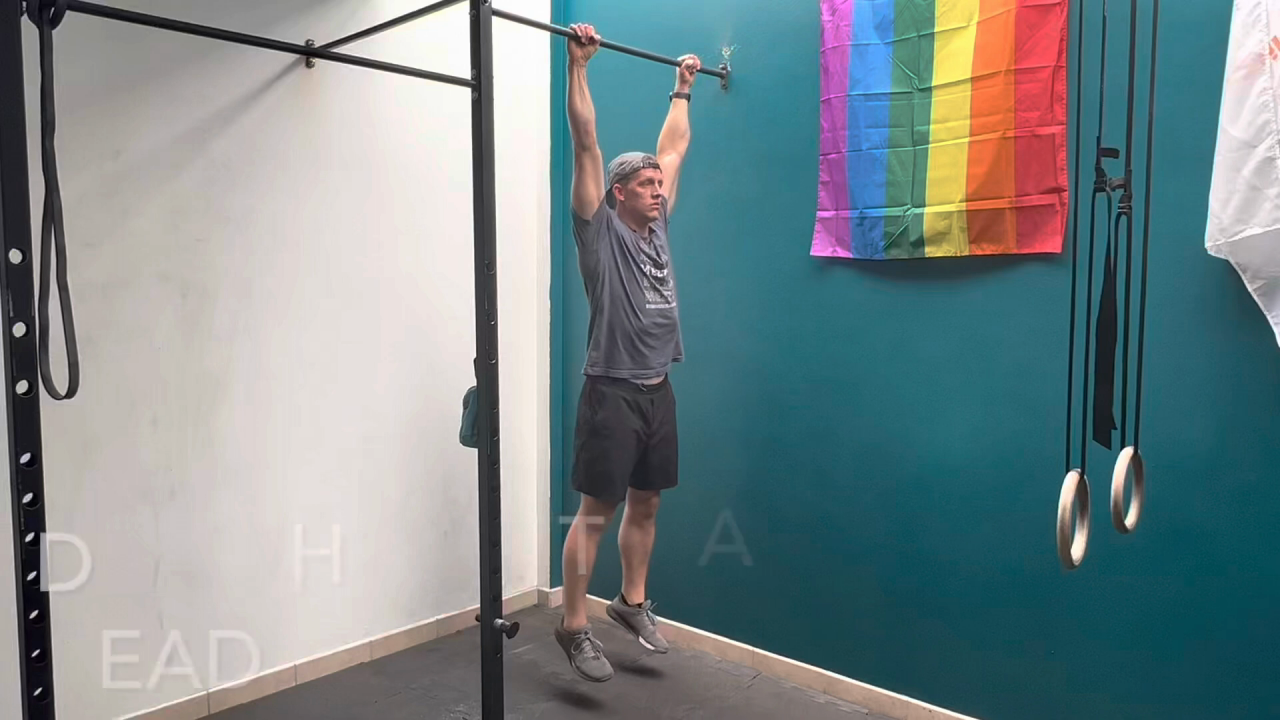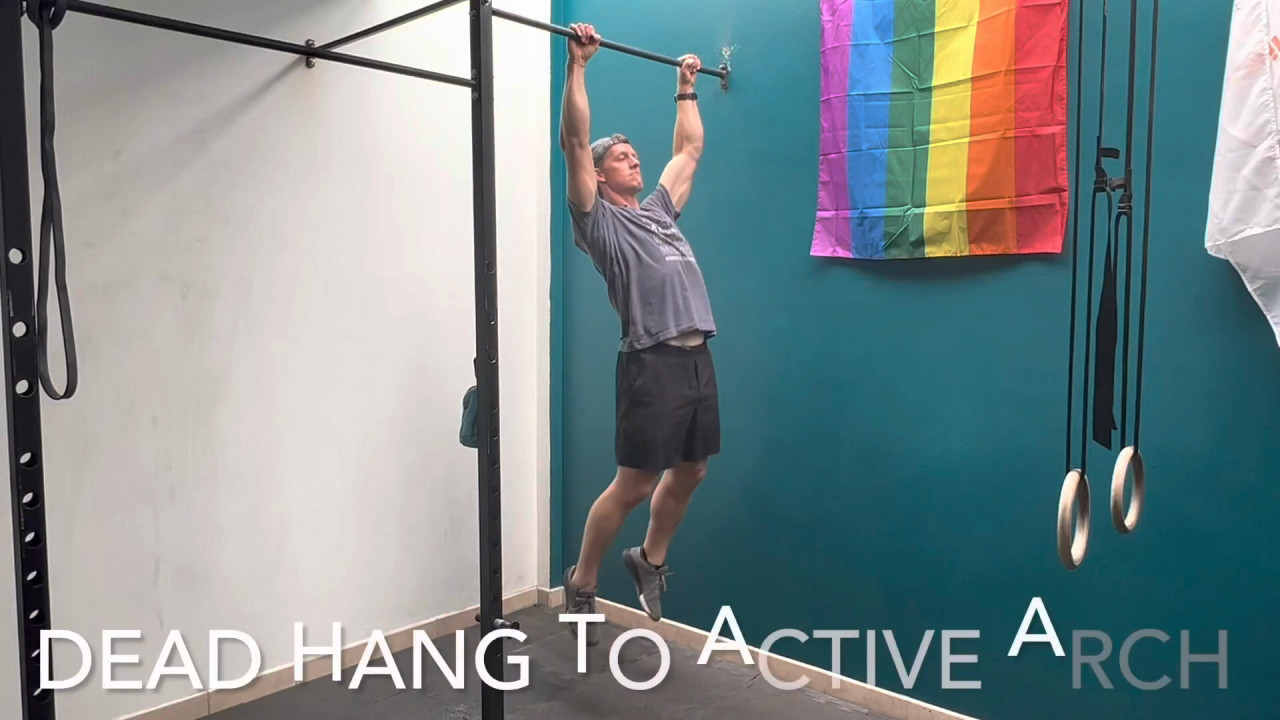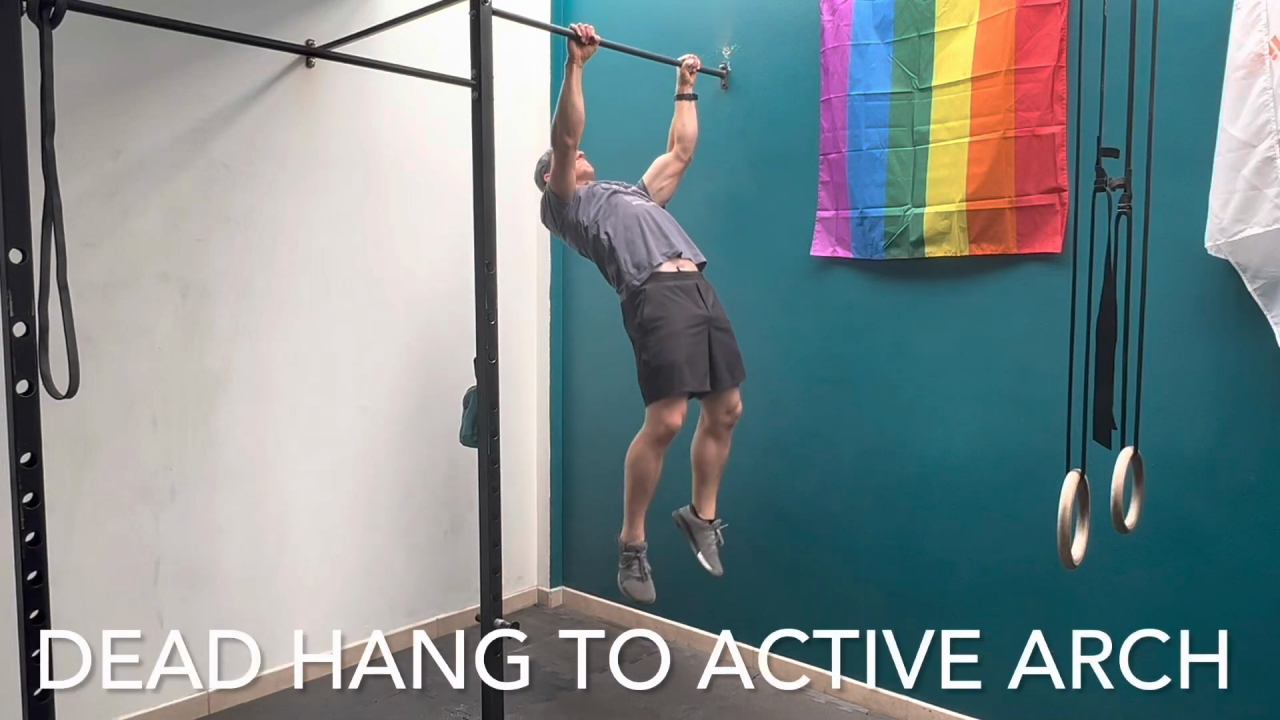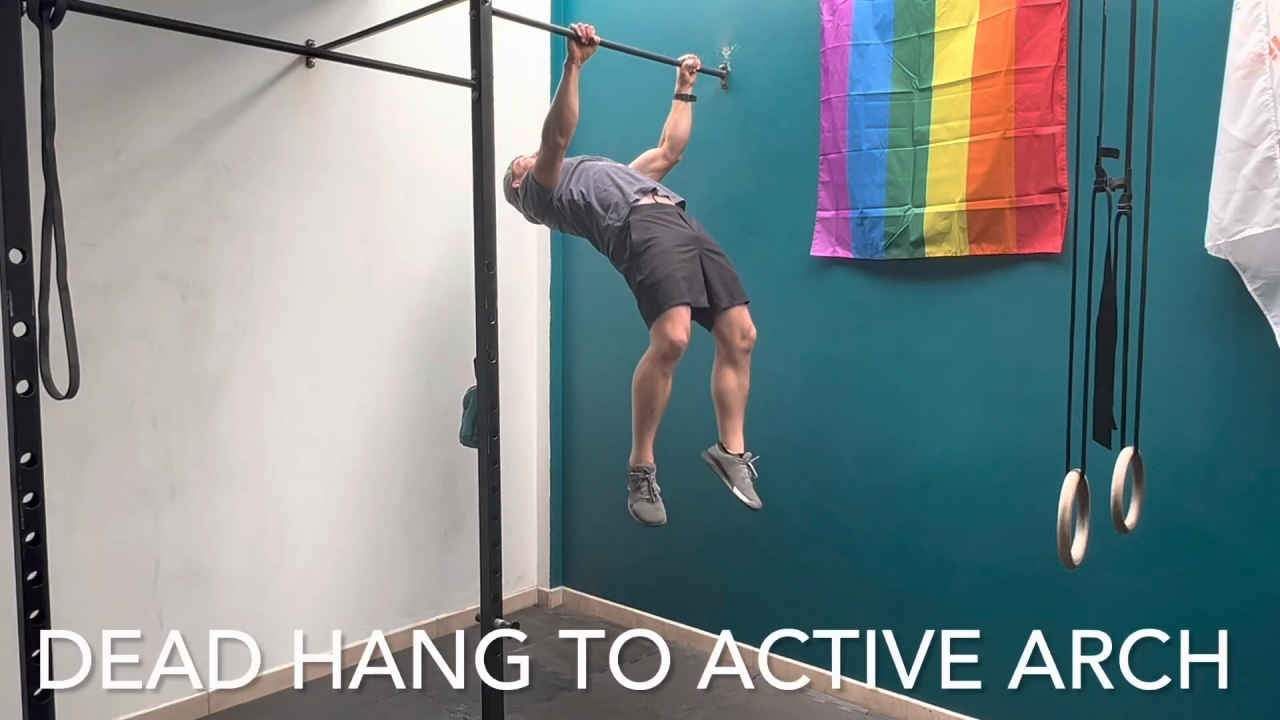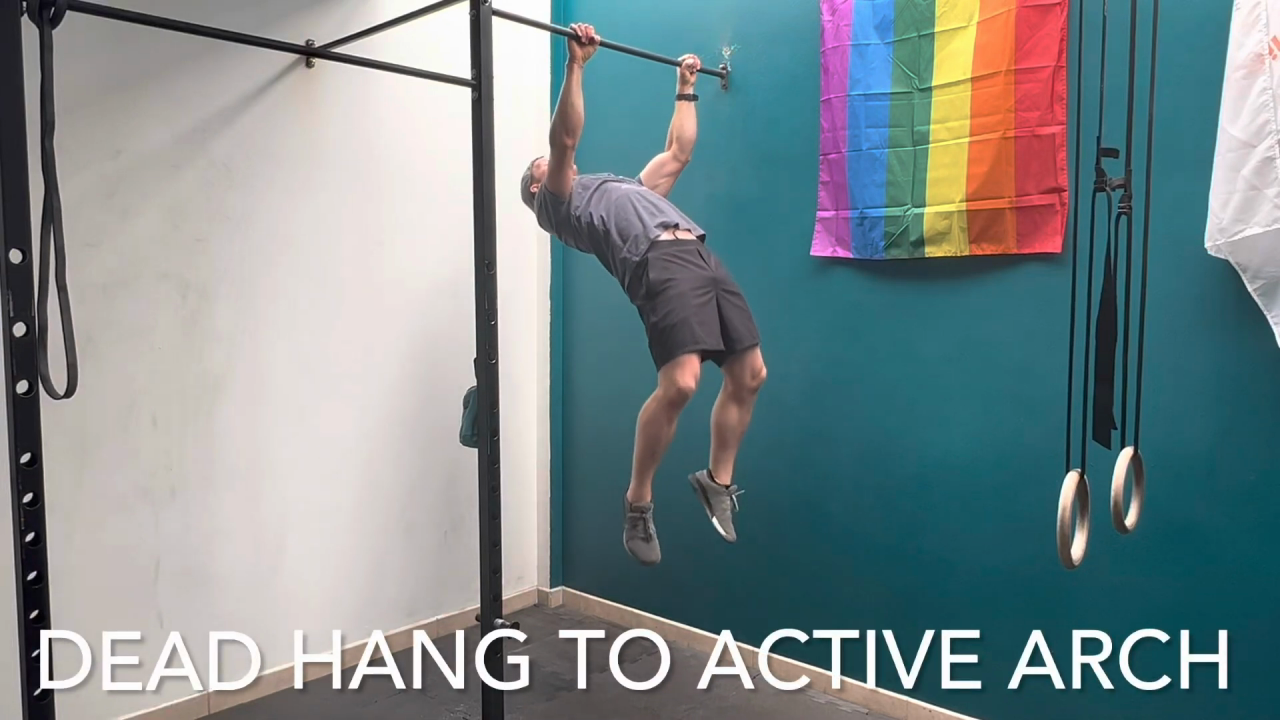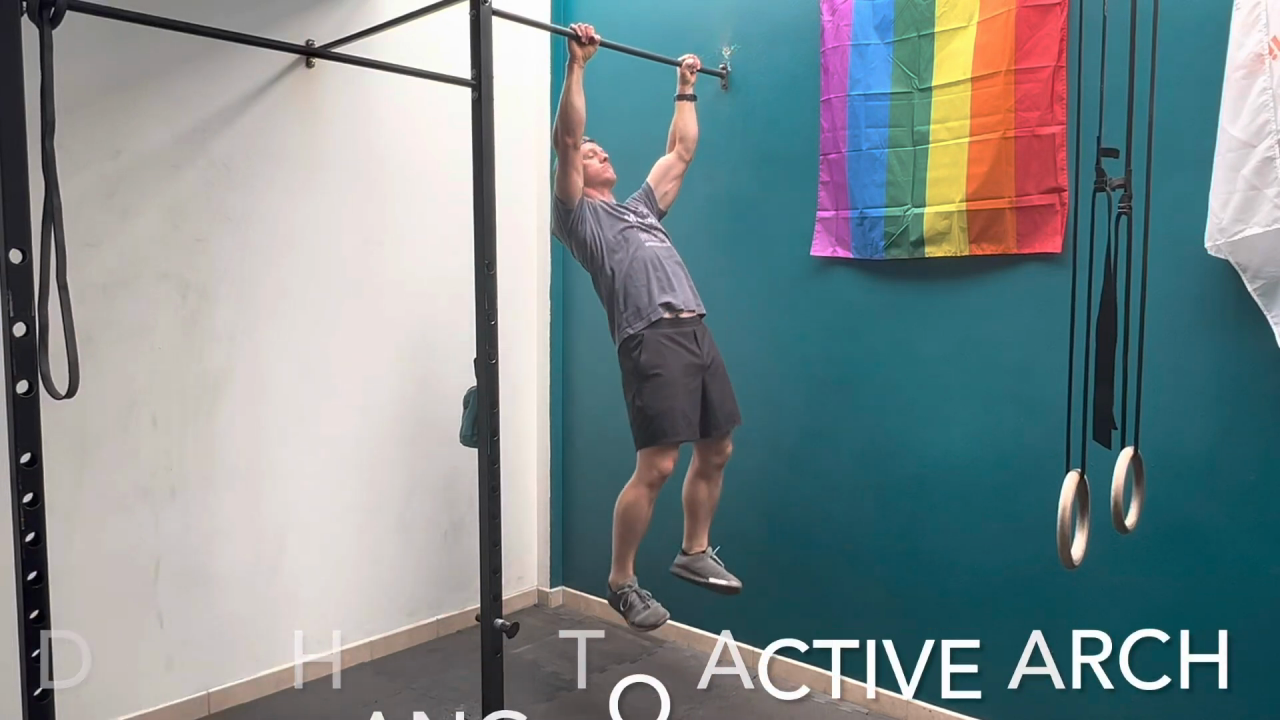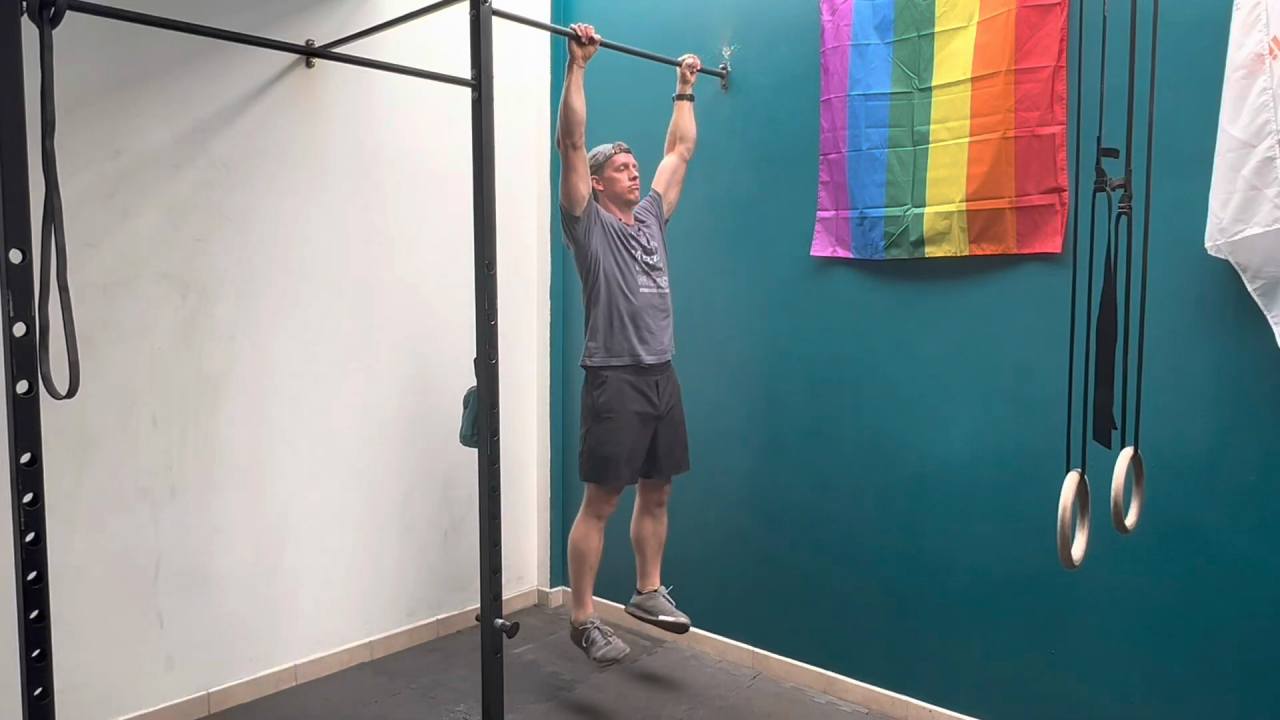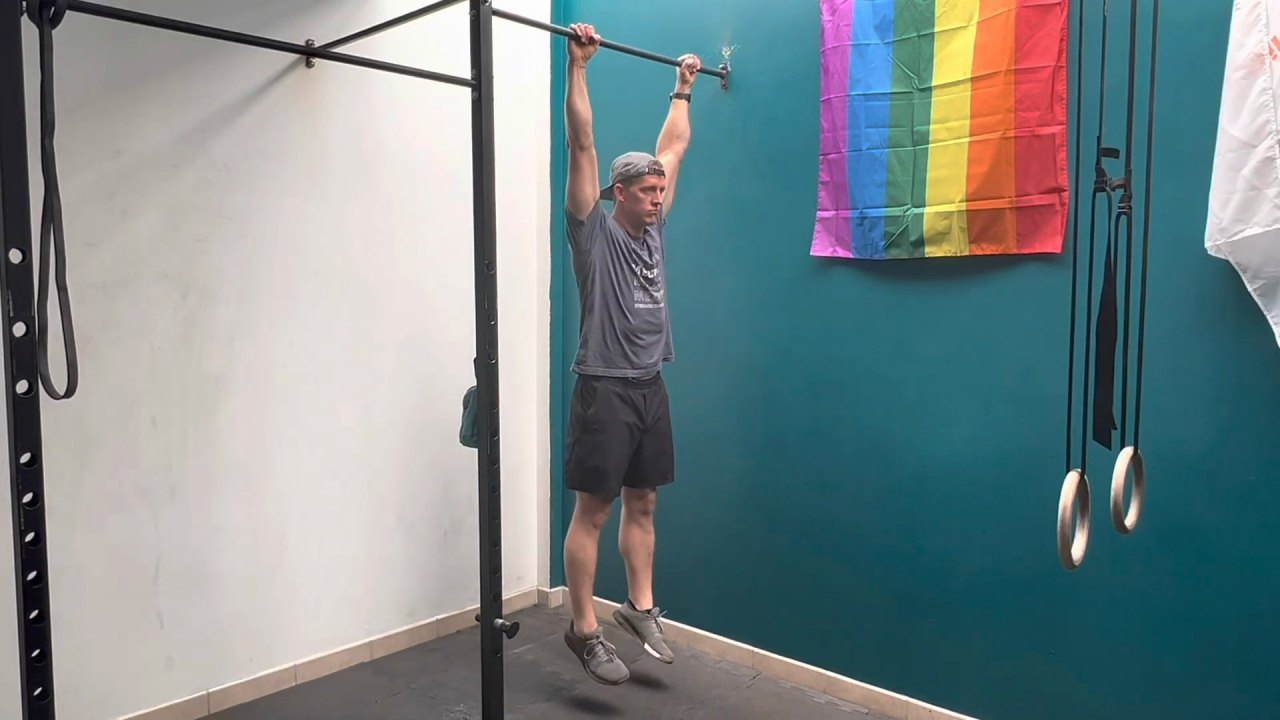
dt=0.5s
person 1, frame 1
left shoulder: (655, 224)
right shoulder: (599, 229)
left elbow: (674, 146)
right elbow: (585, 146)
left wrist: (681, 87)
right wrist: (579, 64)
left hip: (657, 392)
right hip: (611, 394)
left knee: (645, 507)
right knee: (596, 512)
left ankle: (633, 604)
right ankle: (575, 627)
person 1, frame 2
left shoulder: (659, 210)
right shoulder: (594, 217)
left elbow: (689, 150)
right elbow: (574, 141)
left wrist: (685, 86)
right wrist: (577, 64)
left hip: (698, 358)
right hip: (653, 363)
left knee: (688, 473)
right knee: (635, 484)
left ankle: (650, 561)
right ankle: (581, 584)
person 1, frame 3
left shoulder: (632, 192)
right shoulder: (564, 206)
left elbow: (680, 151)
right elbow: (564, 138)
left wrist: (685, 88)
right wrist: (576, 64)
left hip: (699, 290)
right hip: (655, 296)
left knee: (725, 411)
right knee: (665, 422)
left ankle: (702, 516)
right ankle: (632, 544)
person 1, frame 4
left shoulder: (601, 173)
right shoulder: (541, 194)
left elbow: (667, 154)
right elbow: (557, 137)
left wrist: (684, 88)
right wrist: (574, 63)
left hip: (684, 224)
right hip: (643, 229)
left knee: (740, 337)
right knee: (671, 339)
left ankle: (731, 452)
right ankle: (641, 468)
person 1, frame 5
left shoulder: (624, 189)
right shoulder: (557, 205)
left elbow: (678, 153)
right elbow: (565, 138)
left wrist: (685, 88)
right wrist: (575, 63)
left hip: (702, 258)
right hip: (660, 264)
left knee: (750, 375)
right knee: (680, 384)
left ankle: (718, 480)
right ankle: (638, 502)
person 1, frame 6
left shoulder: (640, 205)
right shoulder: (577, 213)
left elbow: (680, 151)
right elbow: (564, 140)
left wrist: (685, 87)
right wrist: (577, 63)
left hip: (696, 332)
right hip: (650, 340)
left knee: (716, 452)
right knee: (655, 467)
left ankle: (695, 553)
right ankle: (621, 583)
person 1, frame 7
left shoulder: (650, 216)
right shoulder: (587, 223)
left elbow: (681, 148)
right elbow: (570, 144)
left wrist: (685, 88)
right wrist: (577, 64)
left hip: (662, 376)
right hip: (615, 380)
left knee: (656, 494)
right knee: (600, 503)
left ankle: (649, 592)
right ankle: (583, 618)
person 1, frame 8
left shoulder: (652, 227)
right shoulder: (592, 228)
left elbow: (673, 147)
right elbow: (580, 146)
left wrist: (682, 87)
right wrist: (577, 64)
left hip: (650, 389)
right hip: (604, 390)
left knee: (642, 505)
right knee: (592, 510)
left ankle: (640, 609)
right ankle: (584, 630)
